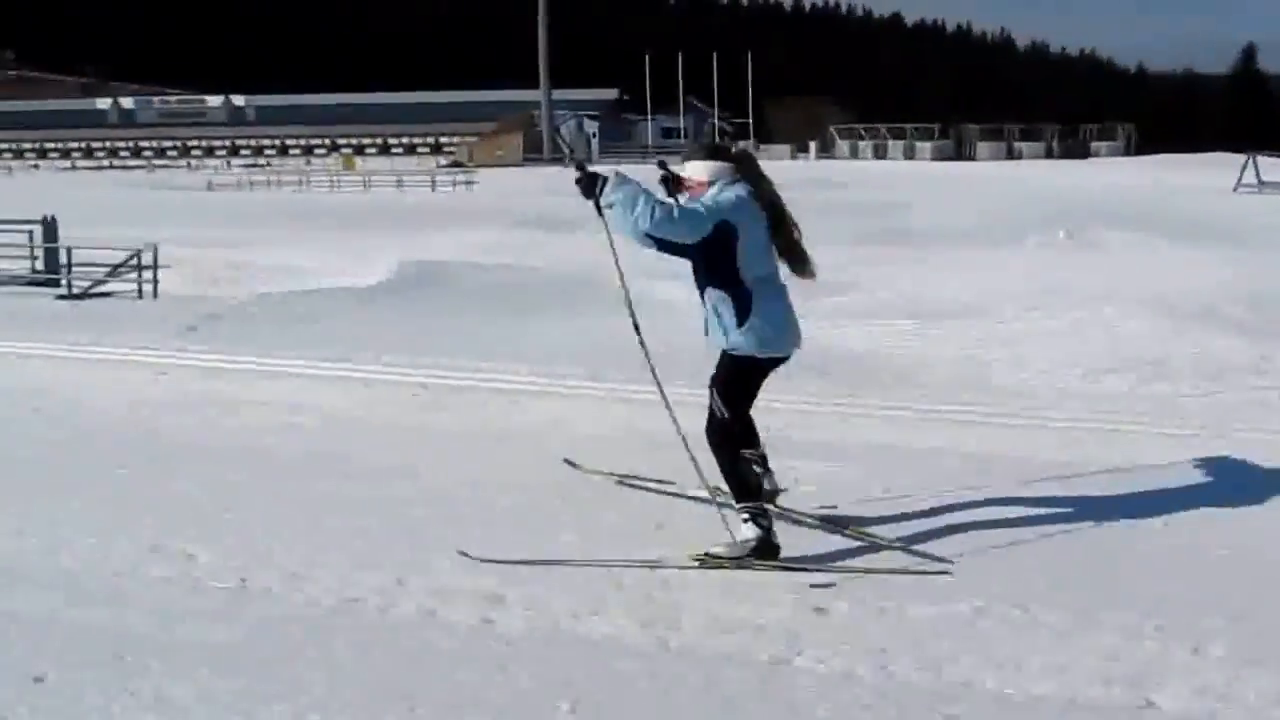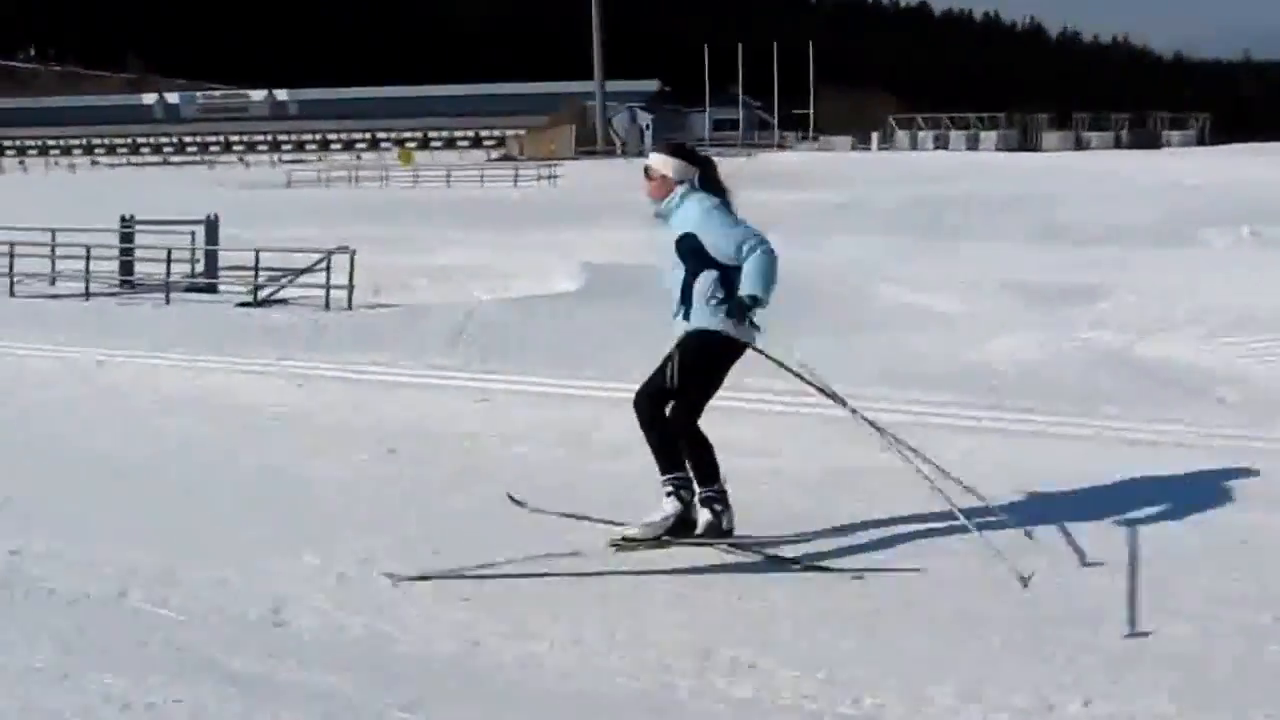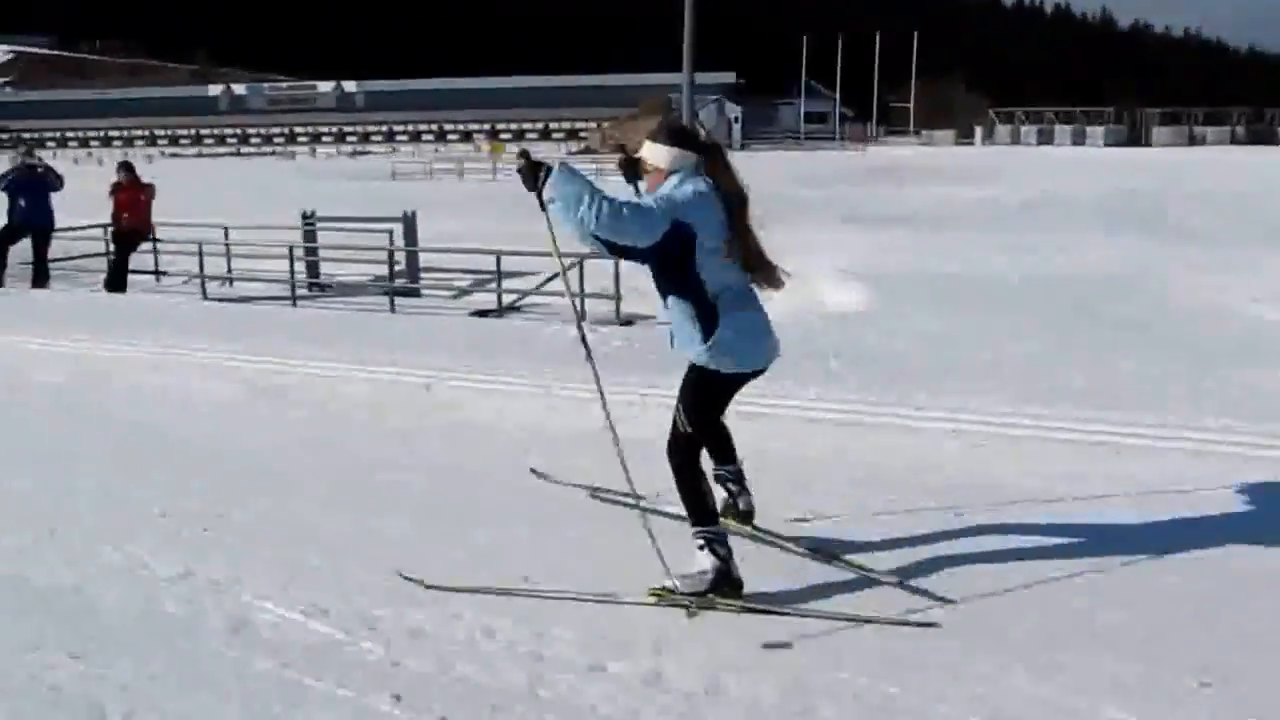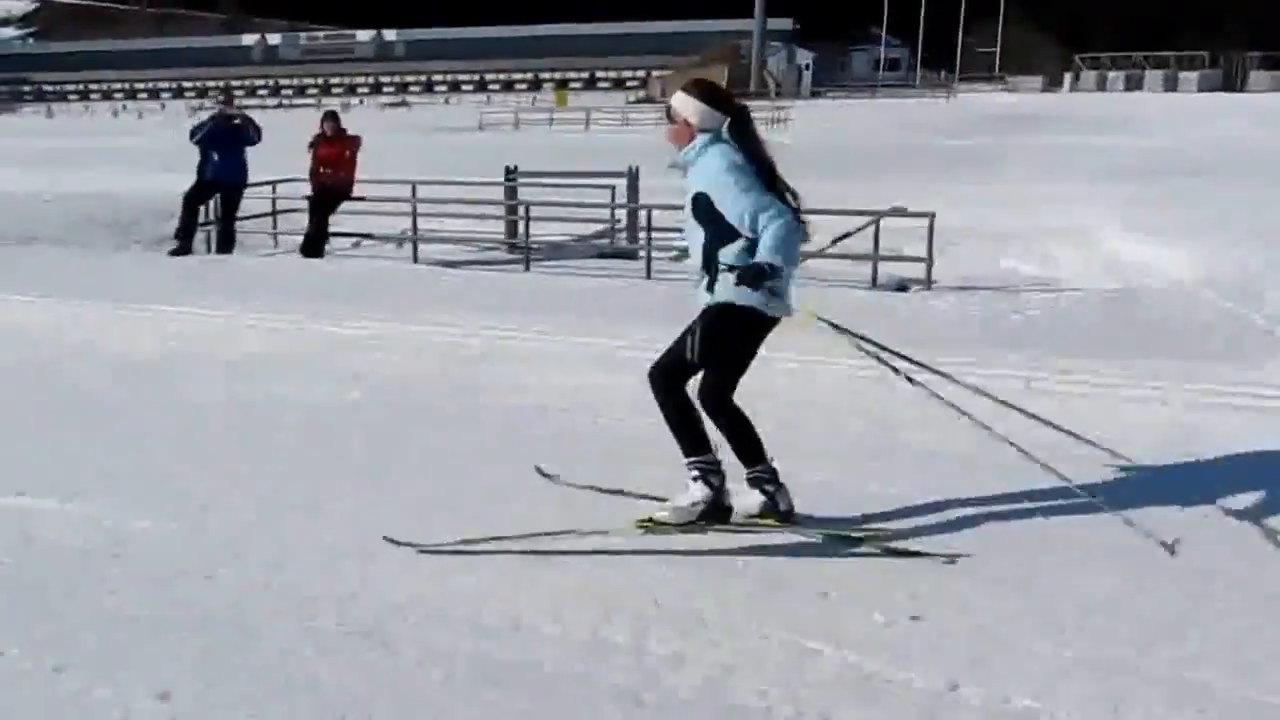
dt=0.7s
person 1, frame 1
left shoulder: (719, 208)
right shoulder: (747, 201)
left elbow: (664, 221)
left wrist: (605, 187)
right wrist: (683, 187)
left hip: (750, 339)
right hip: (775, 334)
left knee: (720, 430)
right knee: (723, 399)
left ankle: (757, 531)
right ankle: (757, 476)
person 1, frame 2
left shoulder: (700, 209)
right shoulder: (689, 210)
left elbow: (759, 250)
left wrist: (750, 296)
left hip: (714, 329)
right hip: (714, 330)
left knee: (648, 402)
right knee: (682, 418)
left ankle: (680, 505)
right ankle: (715, 510)
person 1, frame 3
left shoulder: (677, 205)
right shoulder: (709, 195)
left elbow: (613, 221)
left wrist: (547, 179)
right wrist: (640, 181)
left hip: (721, 350)
right hip: (754, 344)
left knee: (683, 448)
right knee: (700, 416)
left ankle: (716, 566)
right ankle: (735, 494)
person 1, frame 4
left shoulder: (720, 165)
right shoulder: (711, 160)
left elbow: (779, 221)
left wrist: (769, 263)
left hip: (743, 299)
right hip: (744, 297)
left knee: (665, 376)
right knee: (715, 395)
left ankle: (708, 487)
right ankle: (770, 492)
